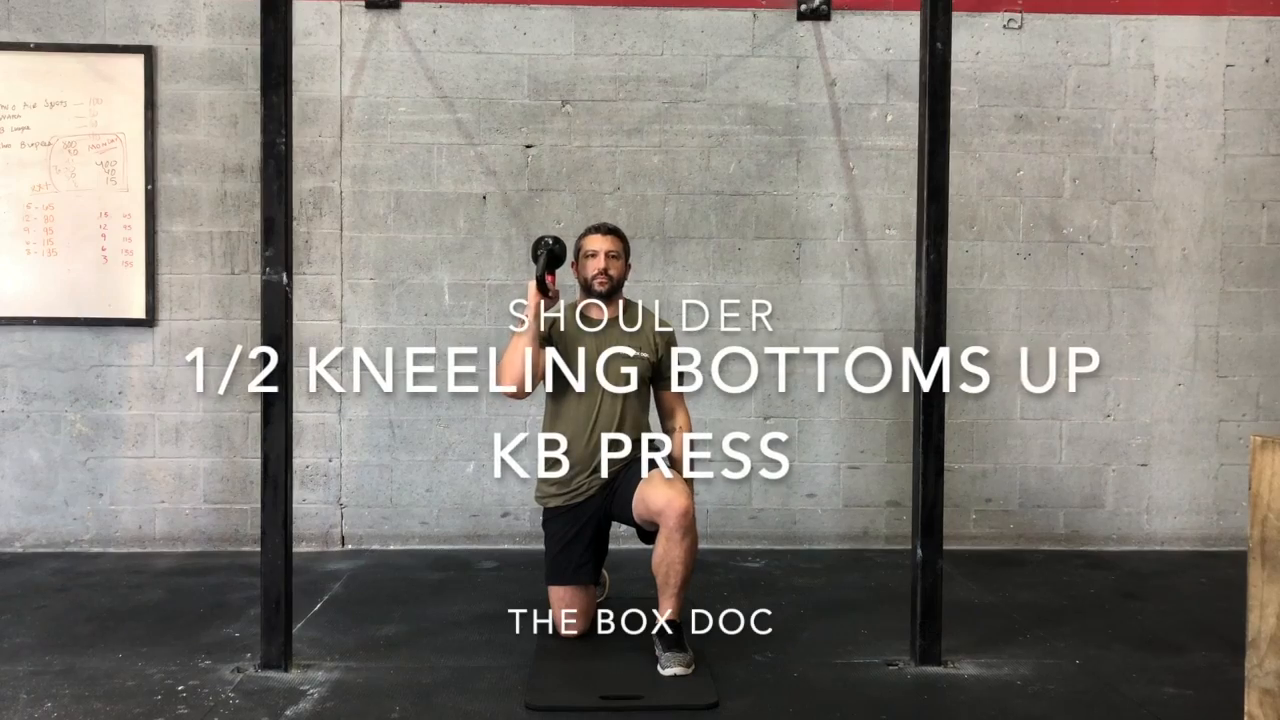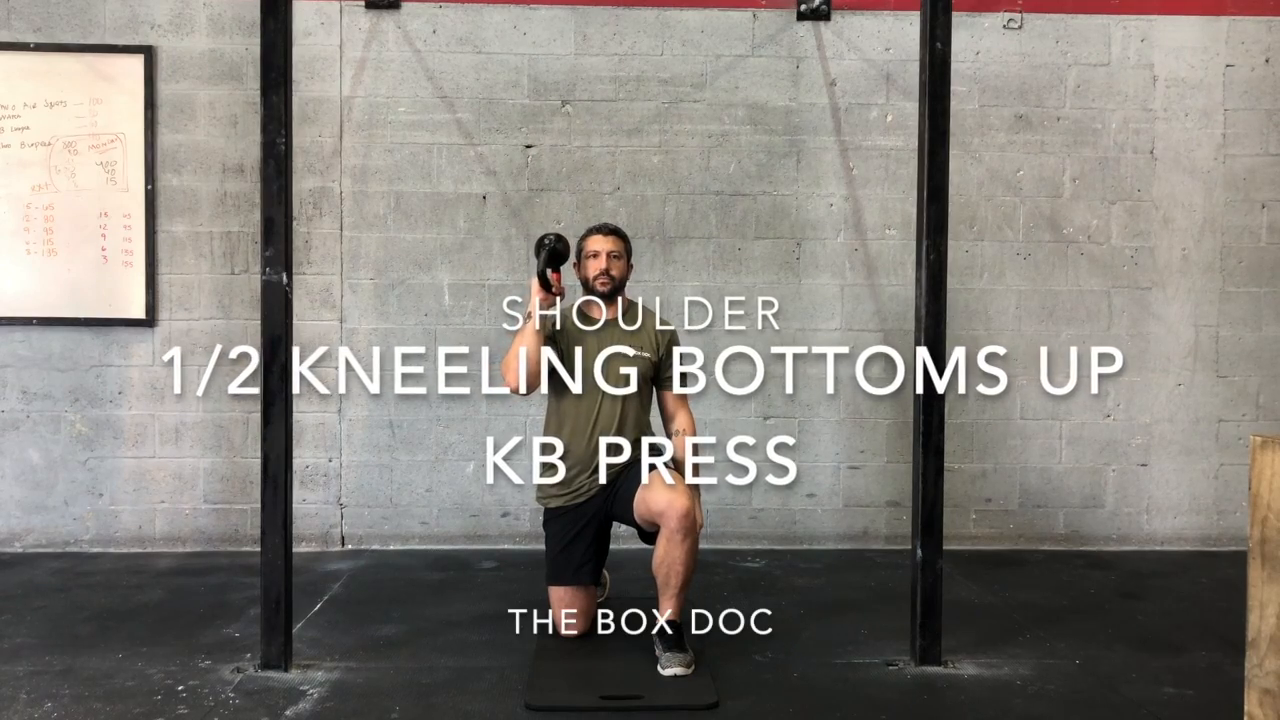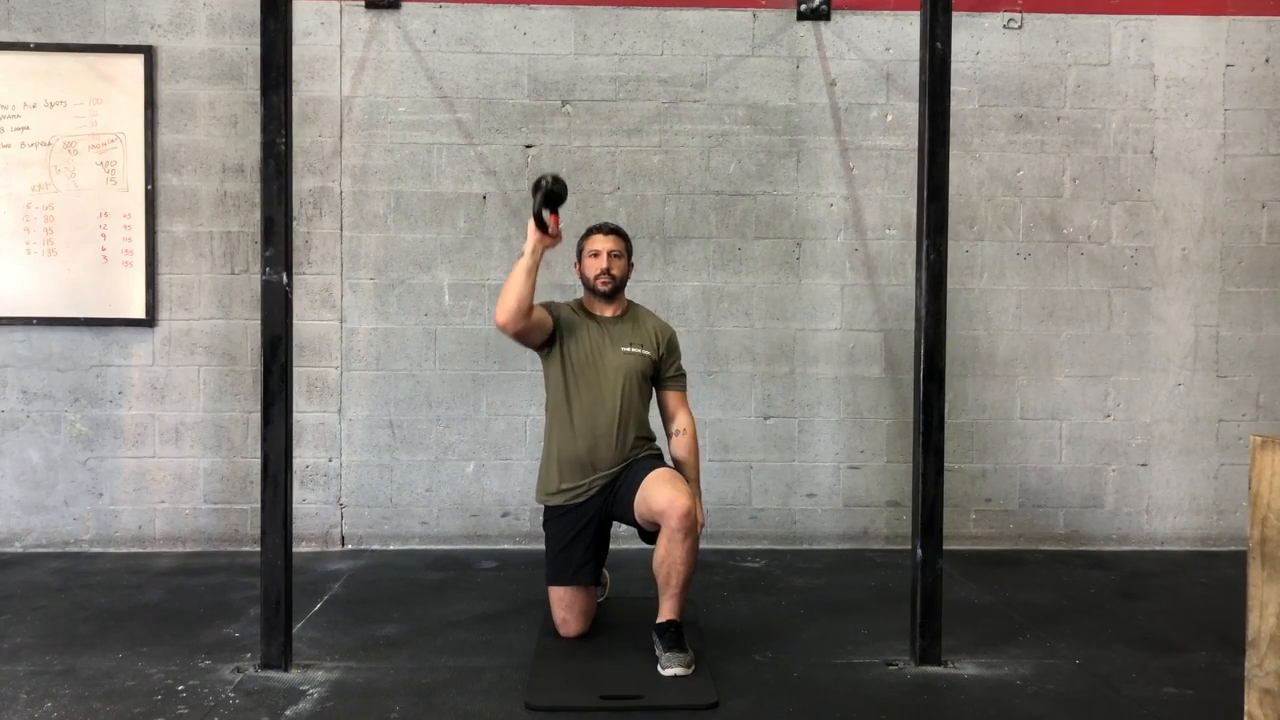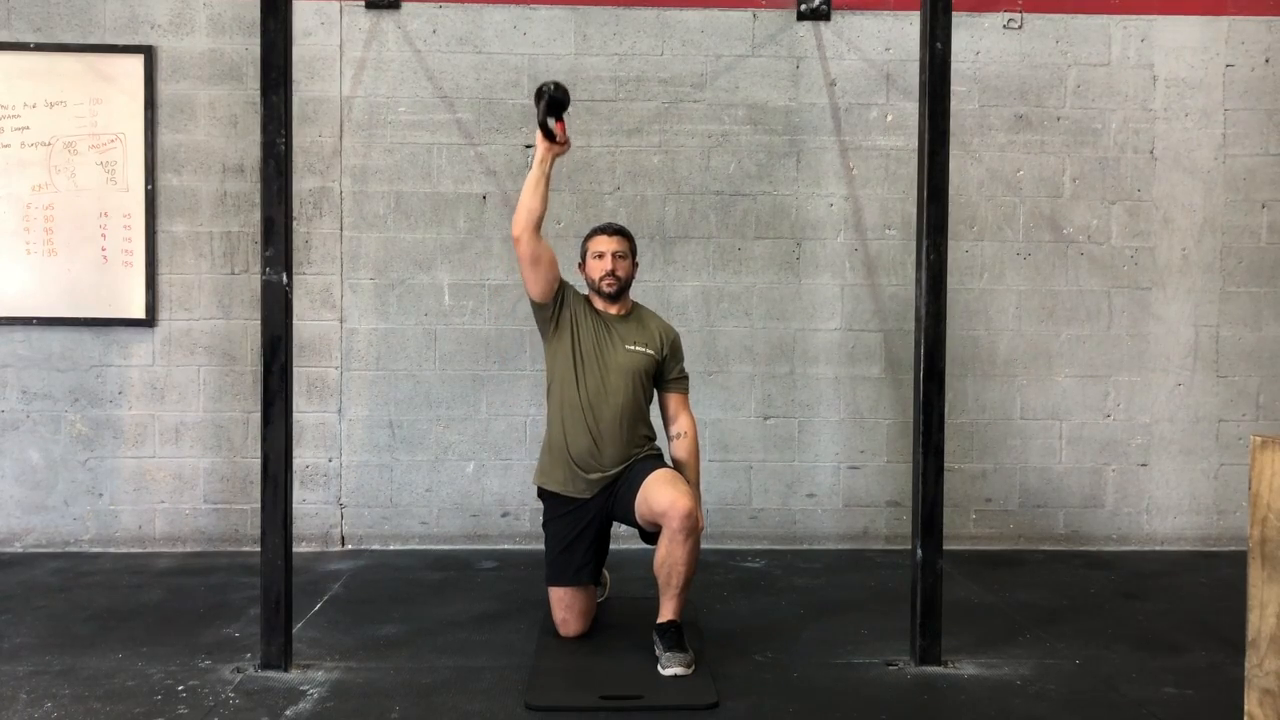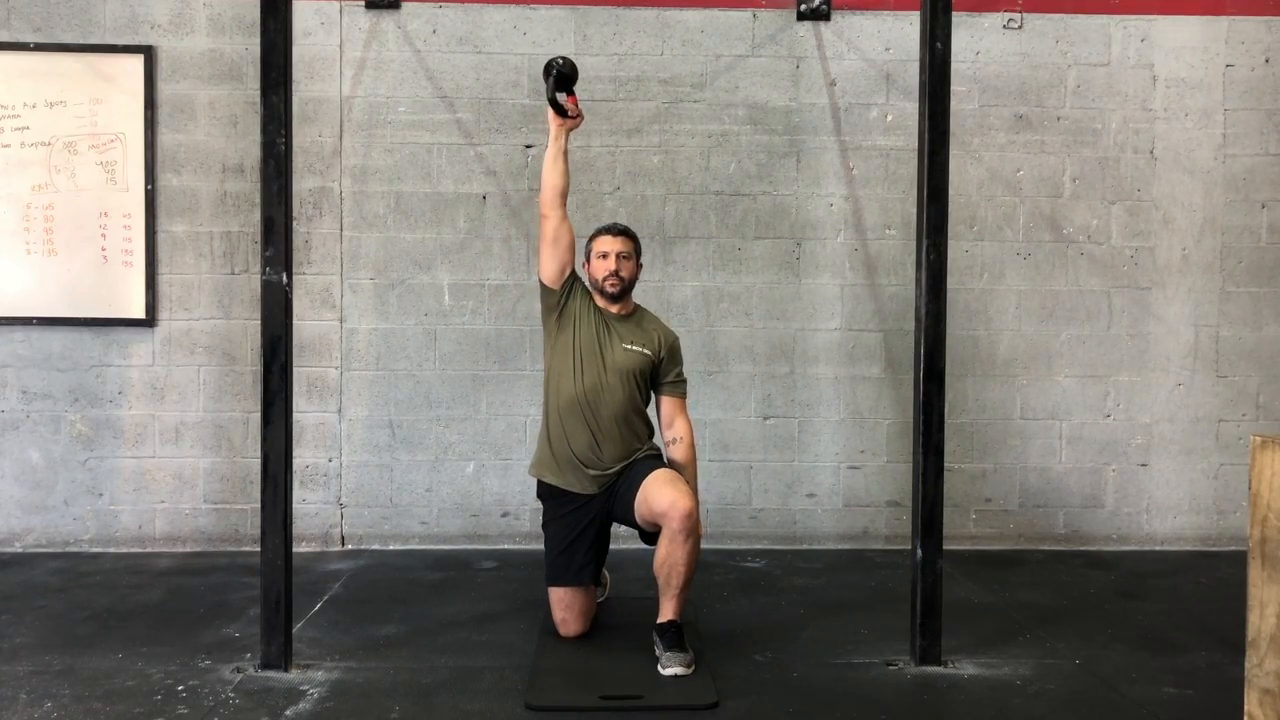
dt=1s
person 1, frame 1
left shoulder: (655, 331)
right shoulder: (553, 325)
left elbow: (674, 414)
right elbow: (513, 384)
left wrist: (684, 483)
right wrist: (534, 310)
left hip: (631, 467)
right hip: (567, 485)
left knee: (679, 508)
right knee: (571, 627)
left ankle: (668, 627)
right ankle: (592, 580)
person 1, frame 2
left shoulder: (656, 331)
right shoulder: (555, 325)
left elbow: (677, 415)
right elbow: (517, 382)
left wrist: (691, 487)
right wrist: (537, 308)
left hip: (632, 469)
right hip: (569, 486)
left knee: (678, 509)
right knee: (571, 627)
left ankle: (668, 627)
right ankle: (592, 580)
person 1, frame 3
left shoulder: (657, 332)
right shoulder: (557, 320)
left elbow: (678, 418)
right elbow: (508, 320)
left wrist: (693, 490)
right wrist: (534, 247)
left hip: (634, 468)
right hip: (569, 486)
left knee: (680, 510)
right knee: (571, 628)
left ankle: (668, 627)
right ankle: (594, 579)
person 1, frame 4
left shoulder: (660, 334)
right shoulder: (560, 312)
left elbow: (679, 421)
right elbow: (523, 235)
left wrist: (693, 494)
right wrist: (544, 157)
left hip: (634, 470)
right hip: (568, 485)
left knee: (681, 512)
right knee: (570, 627)
left ankle: (668, 627)
right ankle: (592, 575)
person 1, frame 5
left shoulder: (660, 337)
right shoulder: (565, 305)
left elbow: (675, 424)
right elbow: (551, 212)
left wrist: (693, 500)
right wrist: (559, 134)
left hip: (634, 469)
right hip: (567, 482)
left knee: (679, 512)
right knee: (571, 626)
left ankle: (668, 627)
right ankle: (594, 575)
